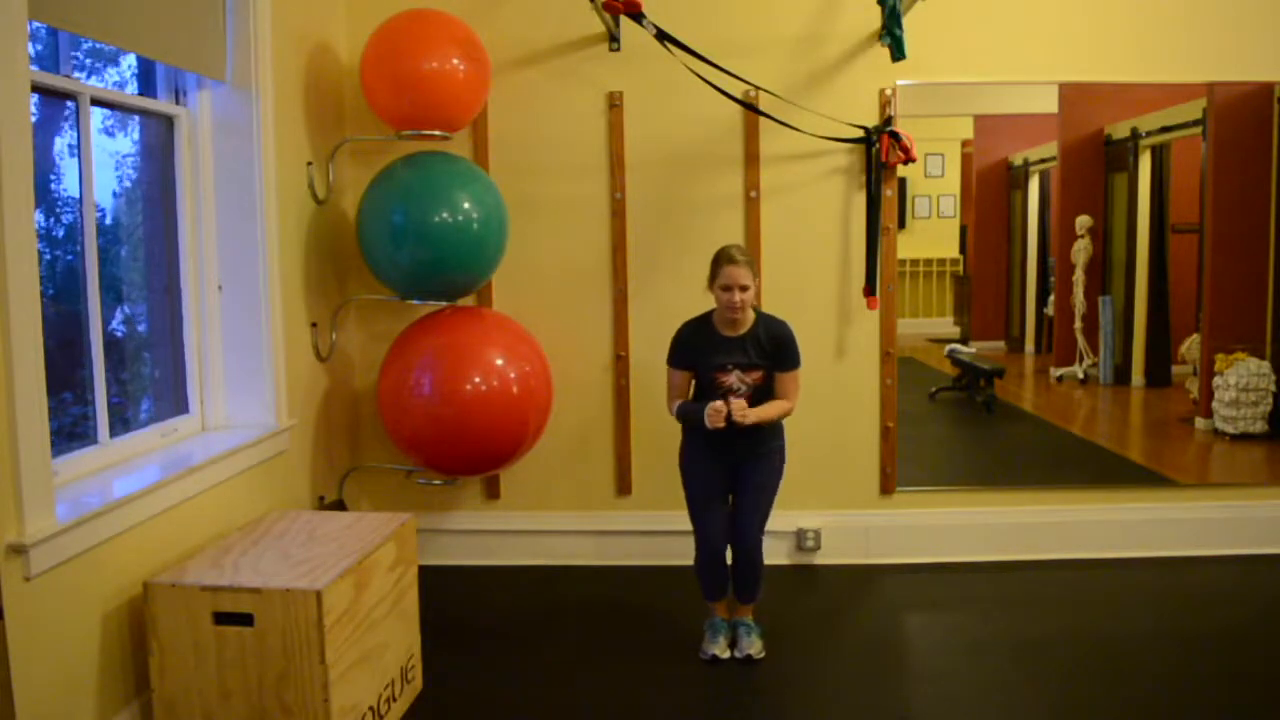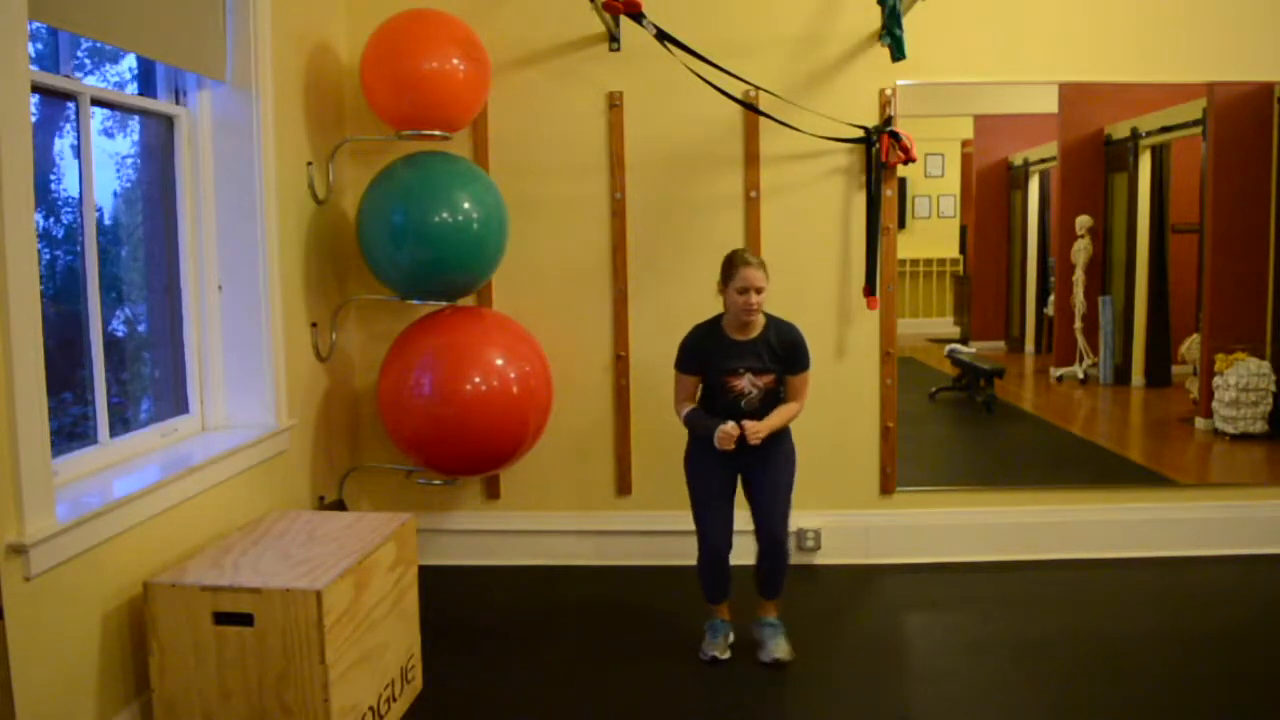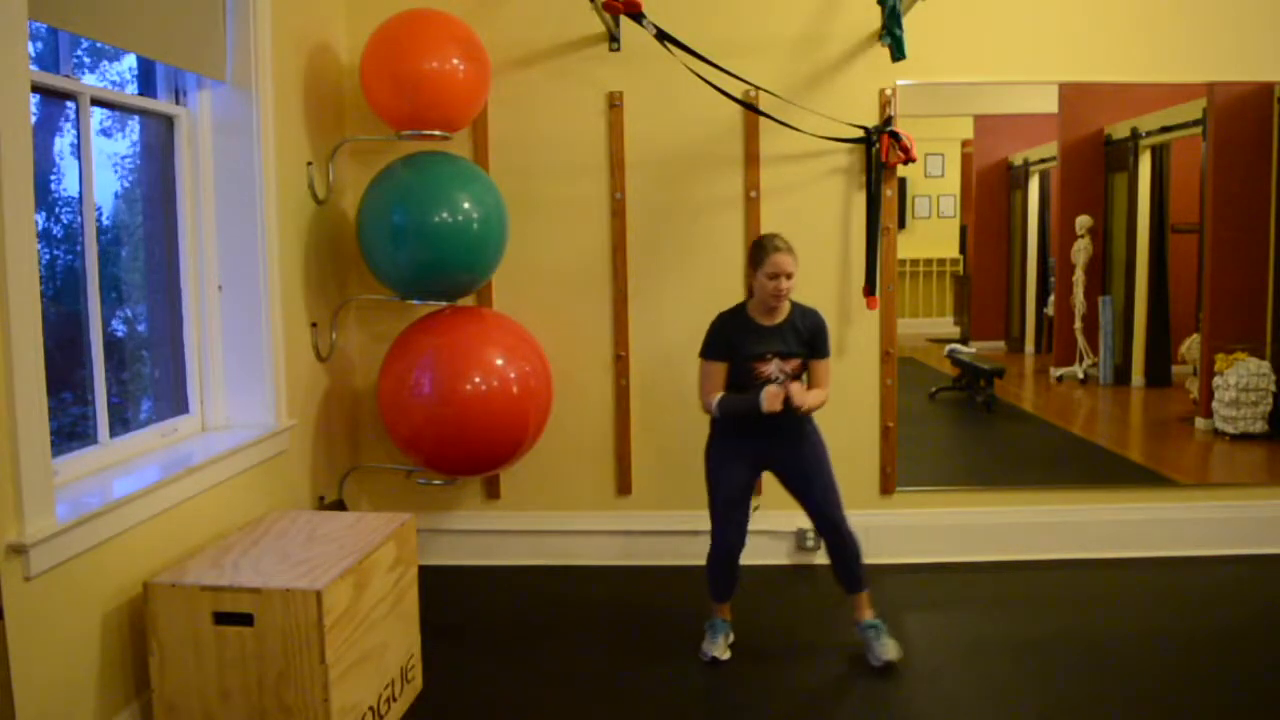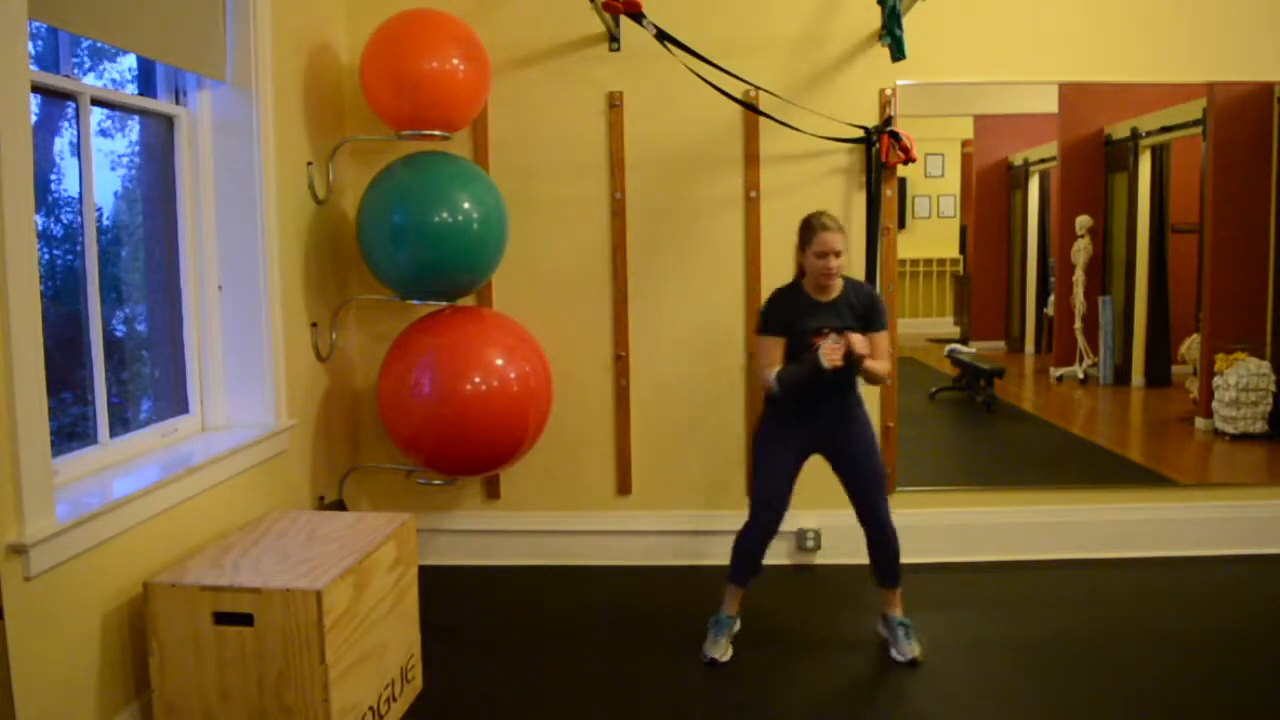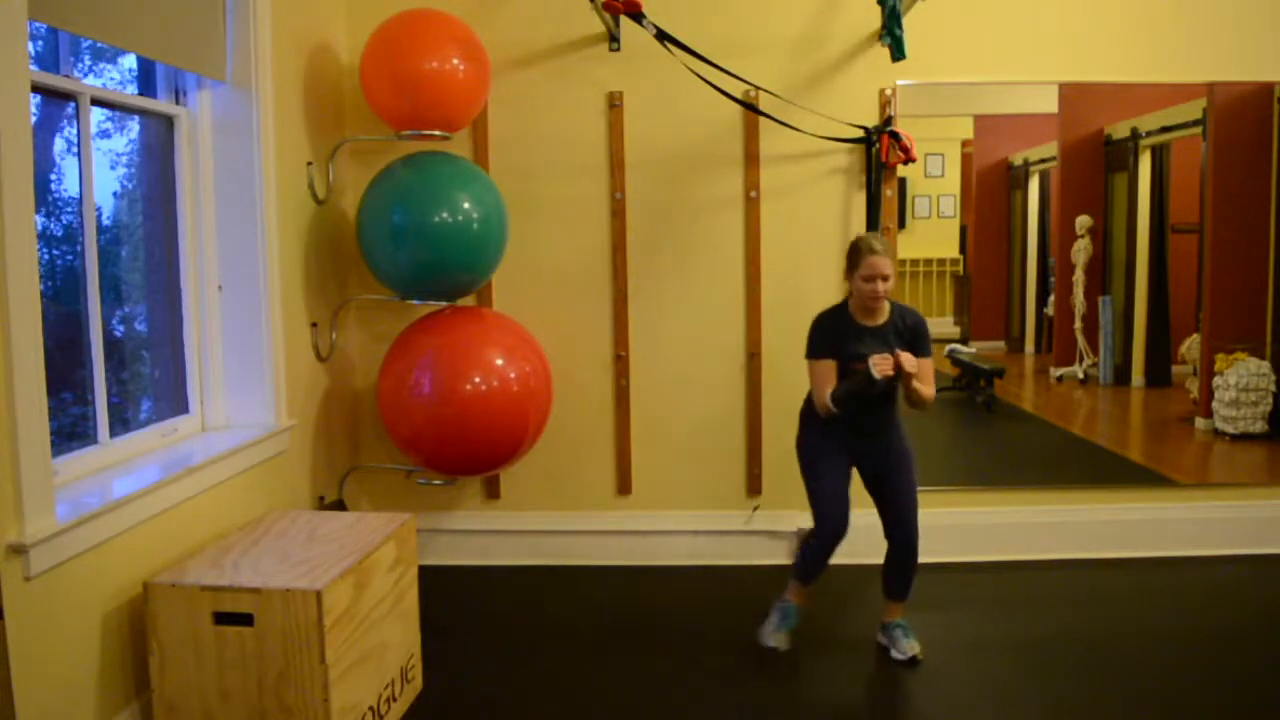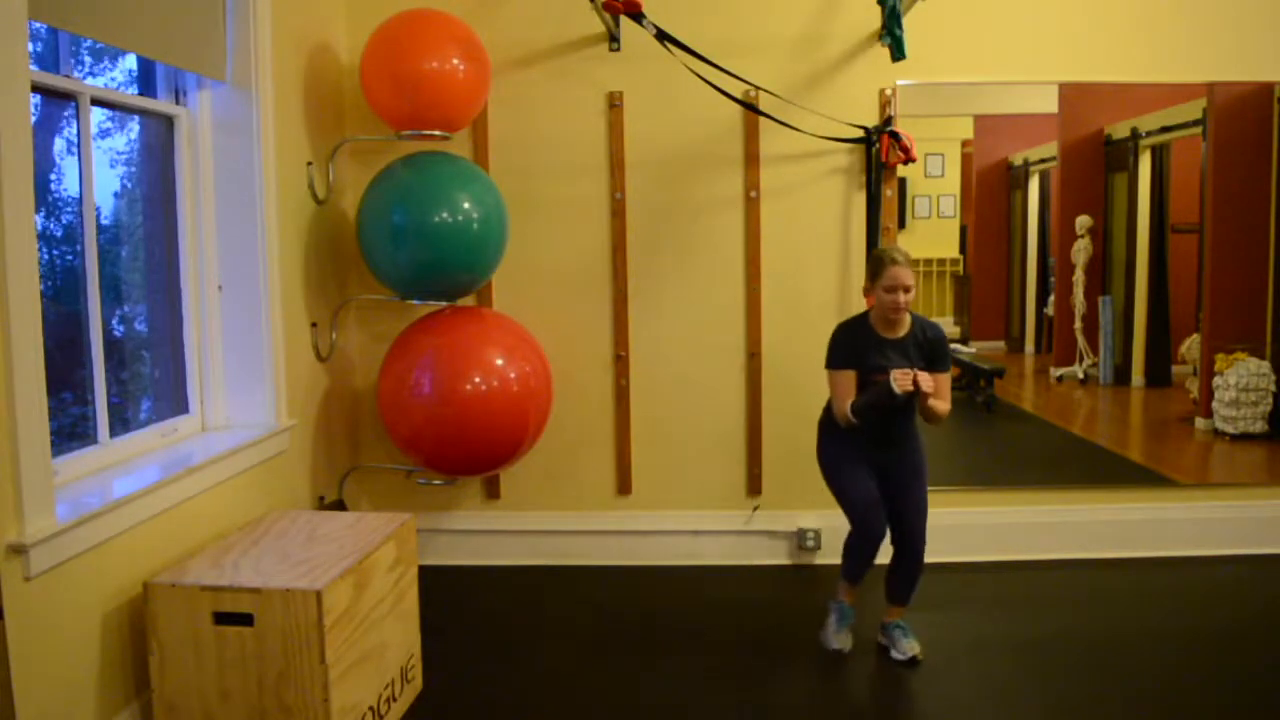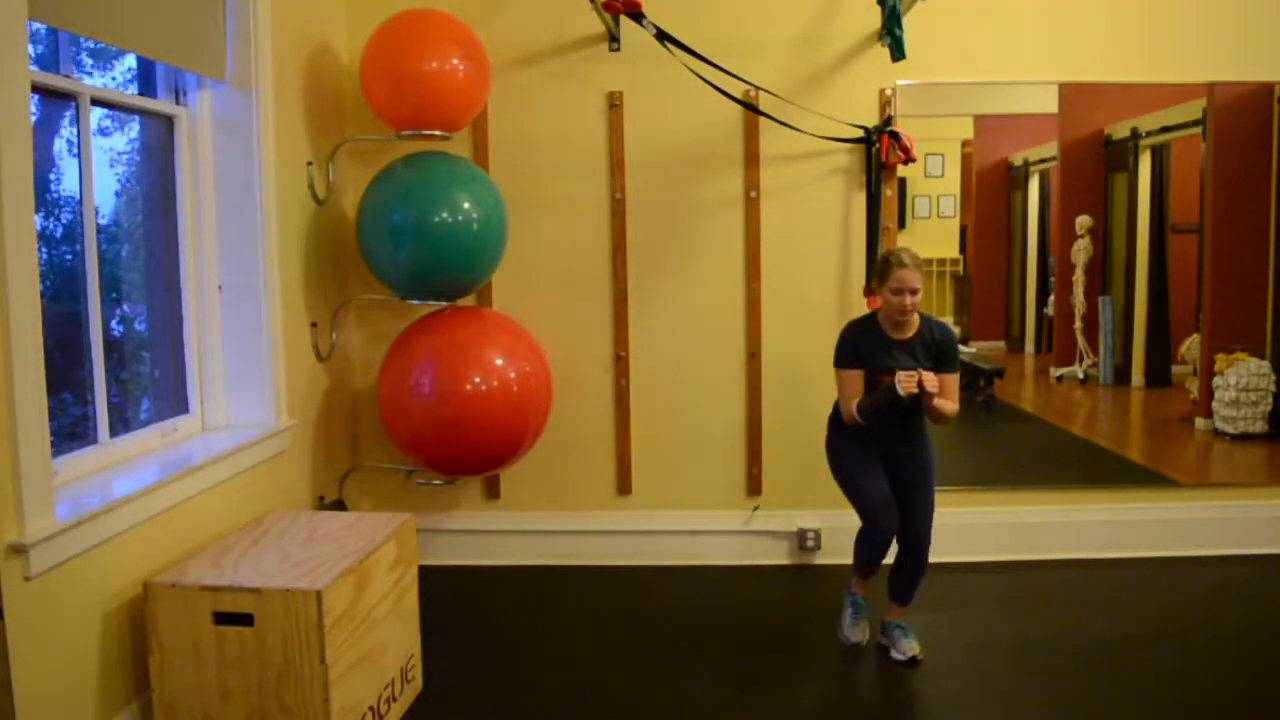
dt=0.2s
person 1, frame 1
left shoulder: (777, 333)
right shoulder: (690, 336)
left elbow: (787, 401)
right elbow: (675, 400)
left wrist: (749, 415)
right wrist: (701, 415)
left hip: (760, 446)
right hip: (705, 448)
left knee: (747, 538)
right knee: (710, 540)
left ankle: (744, 618)
right ankle: (717, 619)
person 1, frame 2
left shoulder: (786, 338)
right shoulder: (699, 341)
left elbow: (795, 401)
right elbow: (684, 405)
left wrist: (766, 427)
right wrist: (713, 429)
left hip: (770, 446)
right hip: (710, 450)
left knee: (773, 536)
right knee: (715, 543)
left ankle: (768, 620)
right ankle: (719, 621)
person 1, frame 3
left shoulder: (810, 322)
right shoulder: (726, 328)
left elbow: (821, 391)
right elbow: (710, 400)
left wrist: (807, 398)
right wrist: (755, 401)
left hip: (795, 436)
right hip: (735, 442)
left knee: (834, 527)
right knee: (728, 538)
left ankle: (867, 621)
right ankle: (720, 623)
person 1, frame 4
left shoulder: (865, 299)
right shoulder: (781, 304)
left elbow: (881, 375)
right elbow: (771, 381)
left wrist: (866, 361)
right wrist: (814, 363)
left hip: (844, 417)
right hip: (787, 421)
left knee: (877, 517)
right knee: (764, 521)
left ankle: (894, 618)
right ankle: (725, 617)
person 1, frame 5
left shoulder: (911, 324)
right shoulder: (828, 326)
left elbow: (926, 397)
right elbow: (824, 402)
left wrist: (912, 380)
right wrist: (865, 377)
left hip: (882, 433)
right hip: (827, 437)
left knee: (905, 534)
right knee: (832, 526)
left ankle: (894, 622)
right ankle: (789, 603)
person 1, frame 6
left shoulder: (931, 337)
right shoulder: (848, 336)
left elbow: (941, 412)
right elbow: (844, 412)
left wrist: (926, 396)
right wrist: (887, 391)
left hip: (900, 443)
right hip: (846, 444)
left knee: (913, 539)
right knee: (871, 523)
left ankle: (893, 623)
right ankle: (842, 602)
person 1, frame 7
left shoulder: (940, 337)
right shoulder: (856, 336)
left elbow: (949, 413)
right elbow: (851, 412)
left wrist: (931, 397)
right wrist: (892, 393)
left hip: (909, 443)
right hip: (855, 441)
left knee: (917, 539)
right knee: (882, 519)
left ankle: (895, 623)
right ankle: (856, 594)
